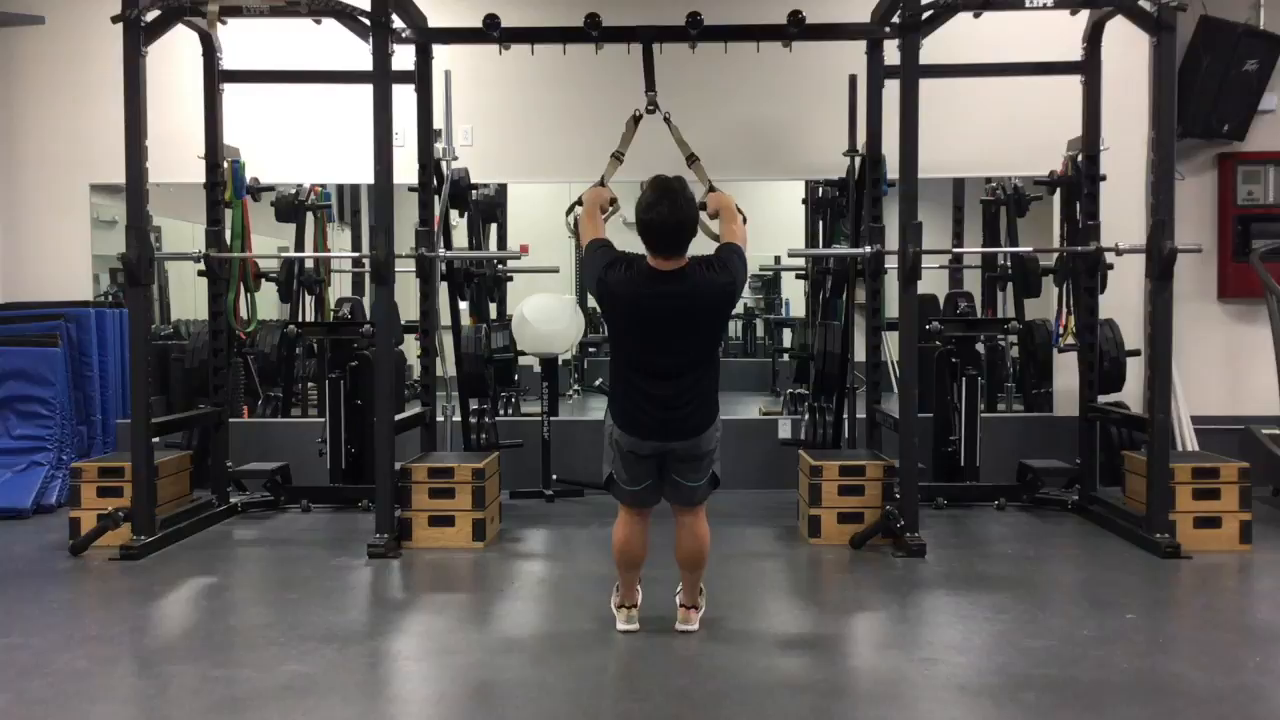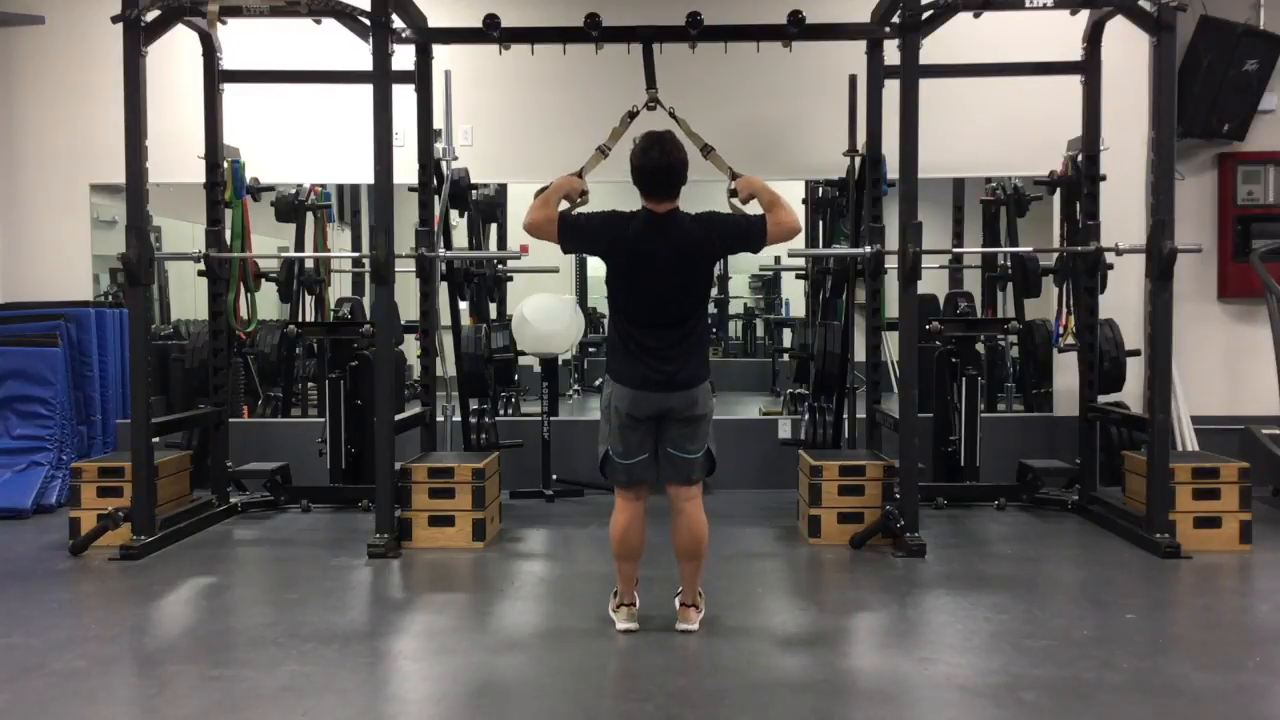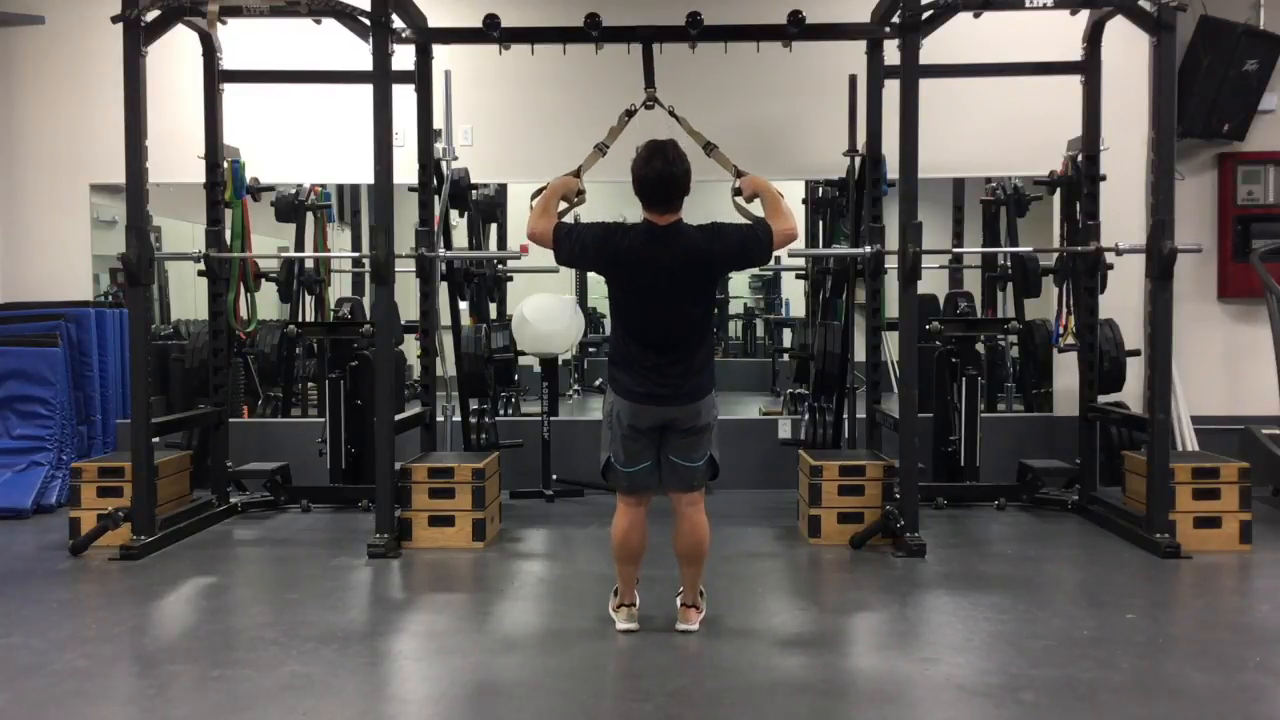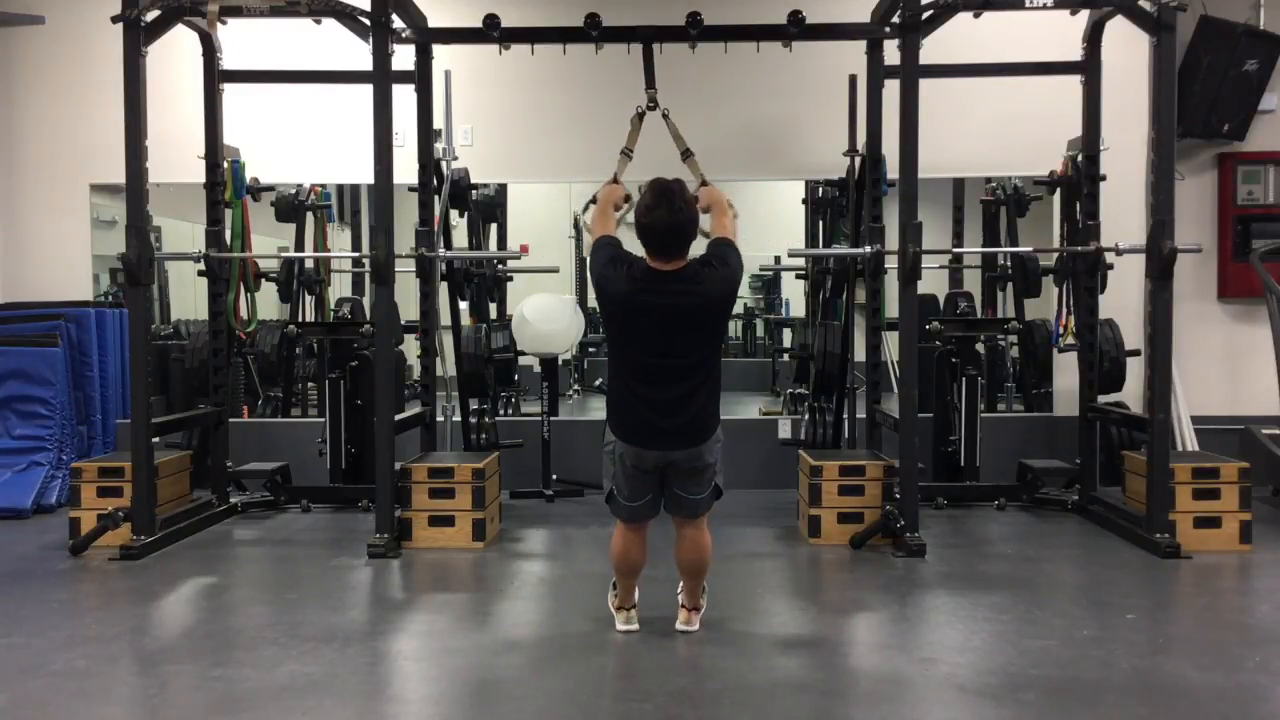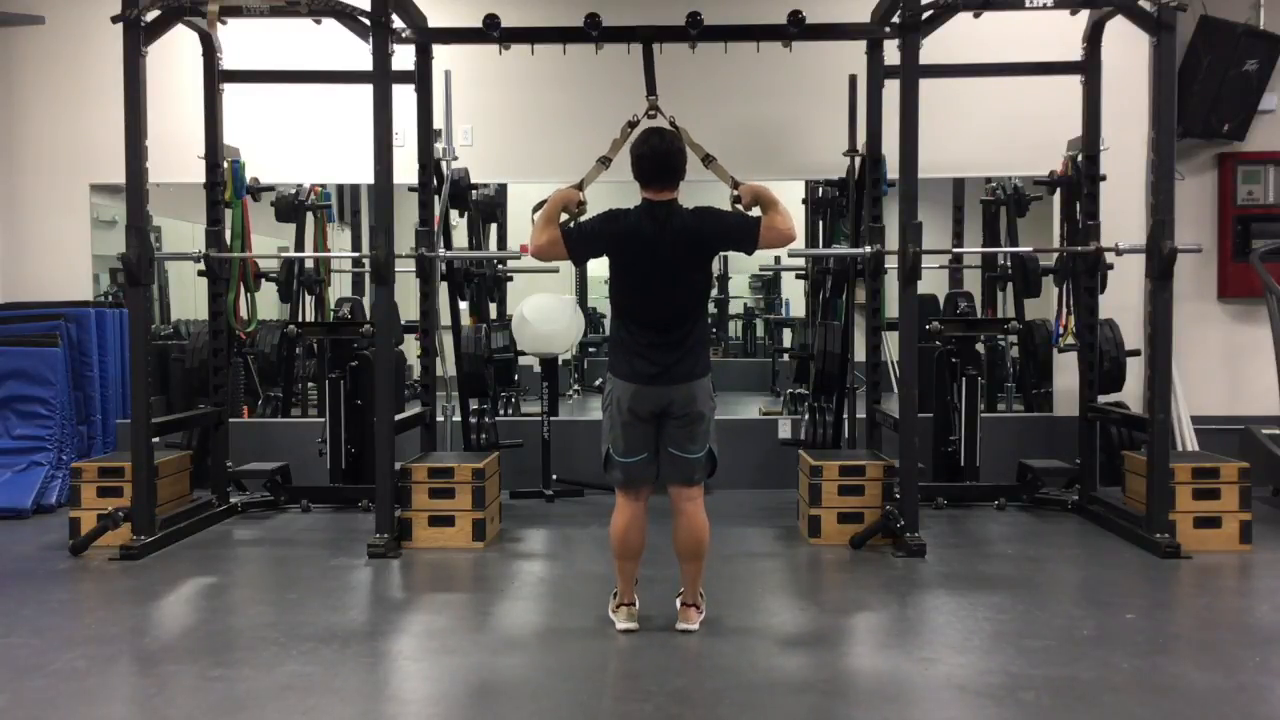
dt=1s
person 1, frame 1
left shoulder: (614, 281)
right shoulder: (719, 283)
left elbow: (590, 232)
right elbow: (734, 232)
left wrist: (593, 199)
right wrist: (724, 206)
left hip: (631, 424)
right hip: (696, 425)
left knee: (633, 512)
right knee: (691, 512)
left ankle: (627, 604)
right ankle: (690, 605)
person 1, frame 2
left shoulder: (614, 231)
right shoulder: (708, 231)
left elbow: (534, 221)
right elbow: (789, 224)
left wrist: (561, 187)
right wrist: (758, 188)
left hip: (628, 387)
right hip: (689, 387)
left knee: (629, 497)
right knee: (688, 496)
left ankle: (625, 602)
right ankle: (690, 604)
person 1, frame 3
left shoulder: (613, 244)
right shoulder: (712, 245)
left elbow: (538, 228)
right elbow: (786, 229)
left wrist: (558, 188)
right wrist: (764, 188)
left hip: (630, 396)
right hip: (692, 397)
left knee: (631, 502)
right knee: (689, 502)
left ankle: (625, 603)
right ankle: (690, 604)
person 1, frame 4
left shoulder: (614, 281)
right shoulder: (717, 283)
left elbow: (603, 227)
right elbow: (723, 228)
left wrist: (610, 198)
right wrist: (714, 200)
left hip: (631, 435)
right hip: (696, 434)
left knee: (630, 523)
right knee: (692, 523)
left ankle: (624, 605)
right ankle: (691, 606)
person 1, frame 5
left shoulder: (616, 226)
right shoulder: (705, 224)
left elbow: (541, 246)
right elbow: (784, 231)
left wrist: (558, 202)
right wrist: (761, 194)
left hip: (630, 382)
right hip: (689, 383)
left knee: (630, 496)
right knee: (688, 496)
left ankle: (625, 603)
right ankle: (691, 603)
